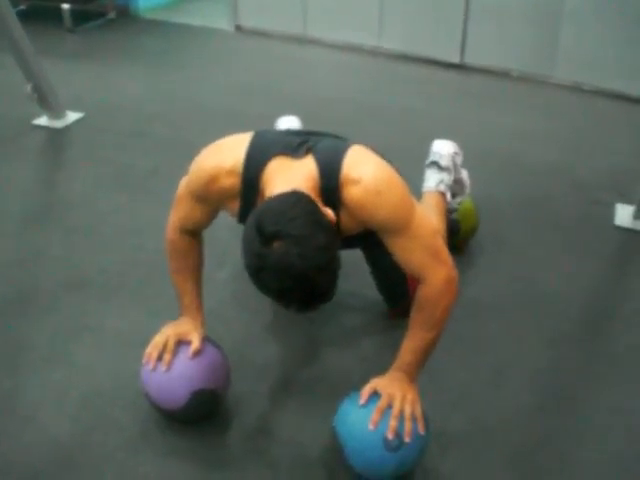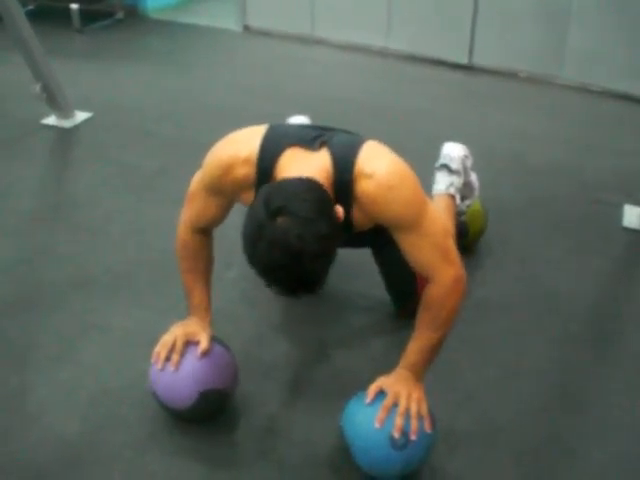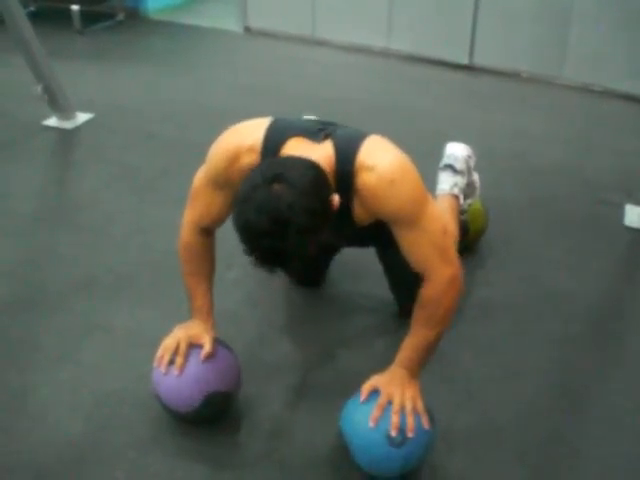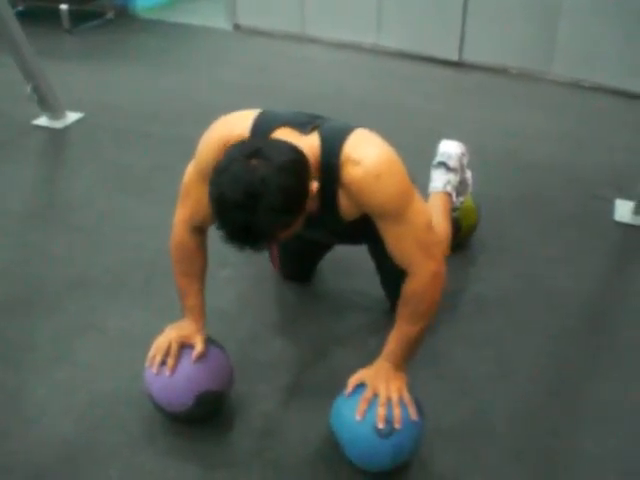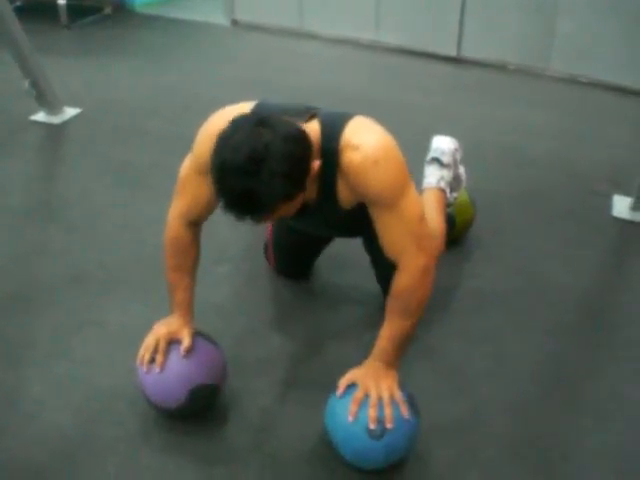
dt=0.2s
person 1, frame 1
left shoulder: (370, 188)
right shoulder: (218, 170)
left elbow: (440, 277)
right elbow: (182, 230)
left wrist: (402, 374)
right wrist: (191, 316)
left hip: (364, 208)
left knee: (406, 301)
left ankle: (439, 176)
person 1, frame 2
left shoulder: (383, 183)
right shoulder: (233, 162)
left elbow: (448, 276)
right elbow: (193, 228)
left wrist: (409, 373)
right wrist: (199, 317)
left hip: (377, 215)
left knee: (413, 301)
right knee: (295, 278)
left ankle: (449, 179)
person 1, frame 3
left shoulder: (384, 176)
right shoulder: (235, 153)
left elbow: (445, 275)
right elbow: (197, 228)
left wrist: (404, 372)
right wrist: (201, 319)
left hip: (382, 213)
left knee: (416, 299)
right knee: (301, 276)
left ankle: (453, 177)
person 1, frame 4
left shoulder: (370, 170)
right shoulder: (222, 143)
left elbow: (428, 270)
right elbow: (188, 227)
left wrist: (391, 365)
right wrist: (193, 319)
left hip: (374, 209)
left knee: (404, 292)
right knee: (291, 271)
left ankle: (445, 176)
person 1, frame 5
left shoulder: (369, 156)
right shoulder: (222, 135)
left elbow: (416, 265)
right elbow: (184, 220)
left wrist: (382, 363)
right wrist: (180, 314)
left hip: (373, 205)
right knee: (286, 268)
left ankle: (439, 172)
